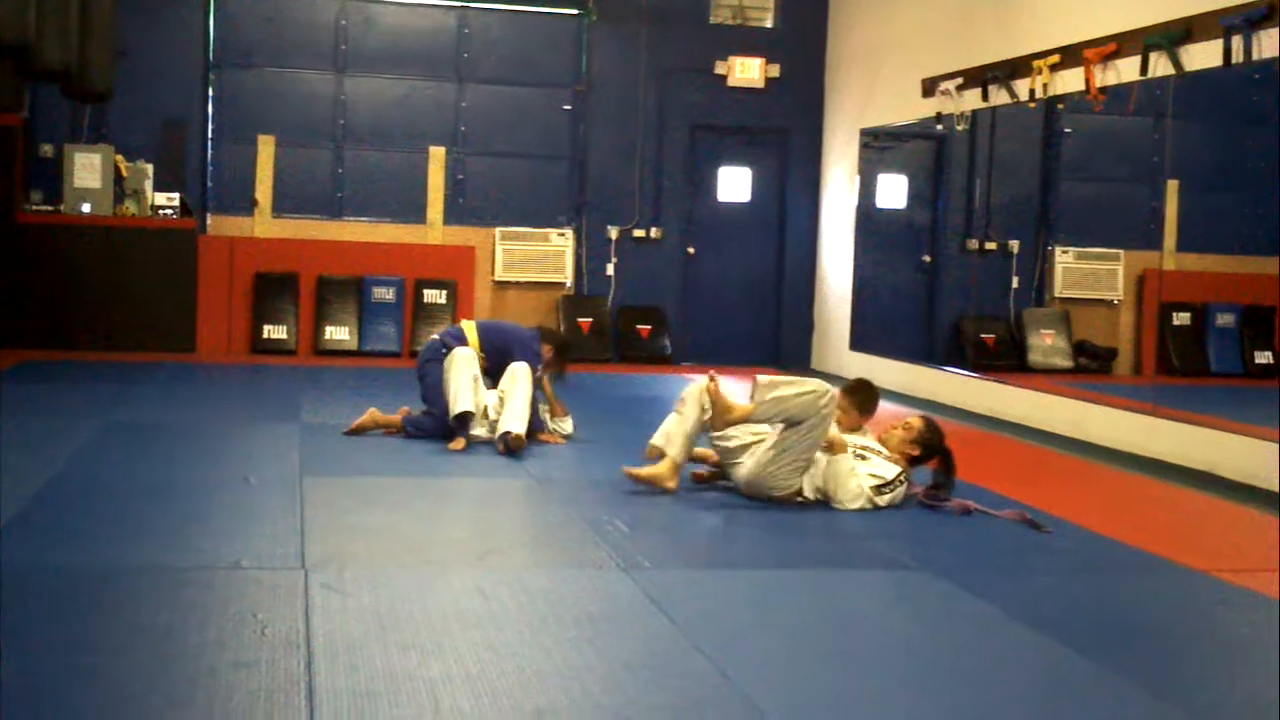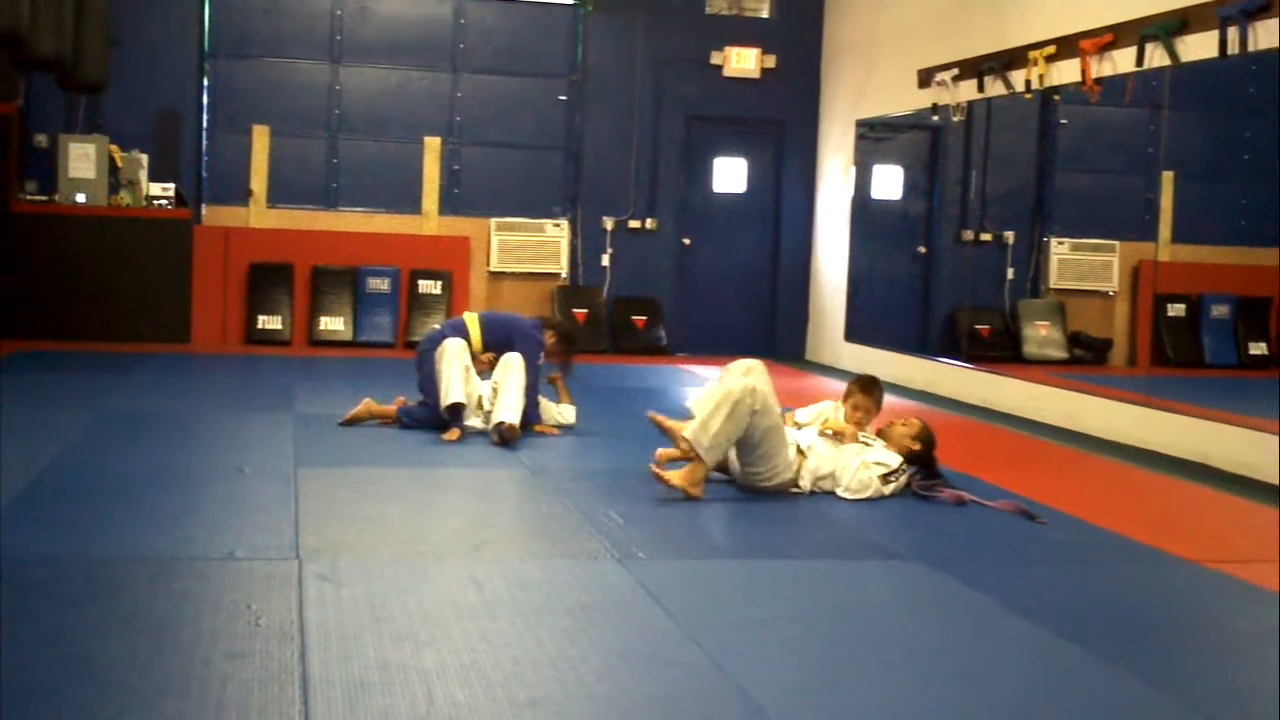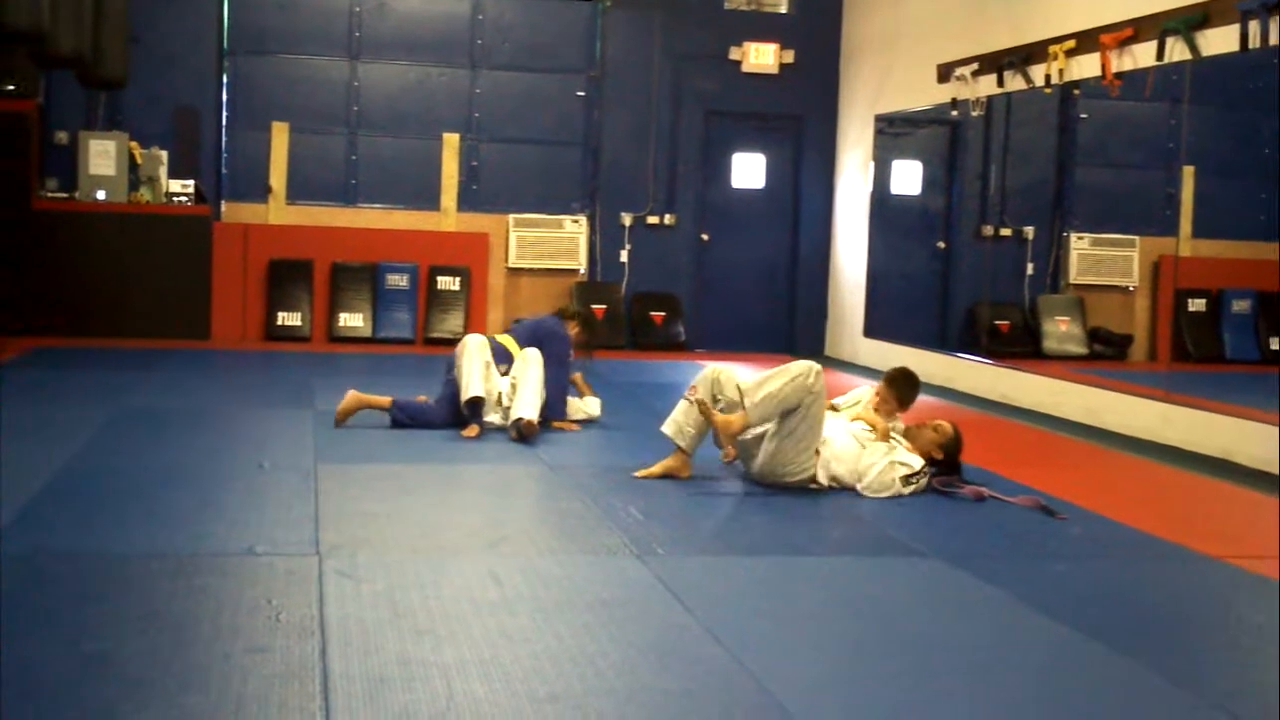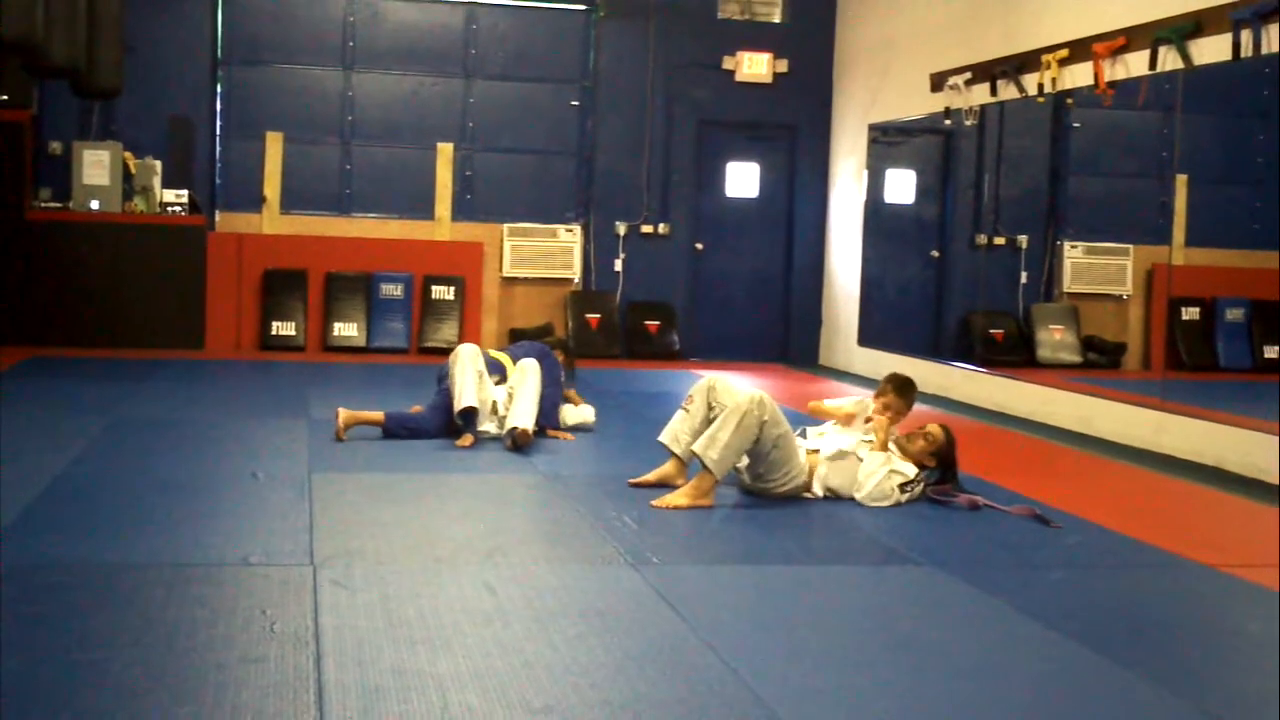
dt=0.5s
person 1, frame 1
left shoulder: (893, 478)
right shoulder: (872, 449)
left elbow: (847, 498)
left wrist: (838, 449)
left hip: (776, 480)
right hip: (758, 455)
left knee: (824, 393)
right knee: (700, 390)
left ankle: (733, 415)
right ankle: (668, 468)
person 1, frame 2
left shoulder: (892, 467)
right shoulder: (862, 440)
left elbow: (852, 486)
left wrist: (850, 443)
left hip: (774, 472)
right hip: (782, 447)
left knee: (748, 389)
right knee: (749, 370)
left ankle: (694, 474)
right ankle: (692, 437)
person 1, frame 3
left shoulder: (913, 469)
right shoulder: (885, 438)
left elbow: (872, 485)
left wrist: (879, 437)
left hip: (792, 468)
right hip: (770, 449)
left knee: (808, 371)
right knee: (715, 377)
left ankle: (733, 424)
right ankle: (679, 460)
person 1, frame 4
left shoulder: (907, 477)
right shoulder: (887, 449)
left elbow: (869, 493)
left wrist: (881, 441)
right wrist: (856, 422)
left hip: (791, 478)
right hip: (795, 454)
left knee: (755, 402)
right knee: (712, 386)
left ankle: (700, 489)
right ankle: (675, 468)
person 2, frame 1
left shoulder: (520, 339)
right shoulder: (530, 345)
right elbow: (524, 390)
right wrist: (537, 431)
left hip: (440, 355)
right hip: (441, 356)
right knee: (446, 425)
left ankle: (406, 418)
right ankle: (378, 420)
person 2, frame 2
left shoulder: (526, 330)
right shoulder: (532, 337)
right elbow: (527, 382)
right wrist: (533, 422)
left hip: (441, 345)
right hip: (441, 347)
right knee: (439, 416)
right ankle: (373, 410)
person 2, frame 3
left shoulder: (545, 326)
right shoulder: (559, 334)
right elbow: (556, 376)
right wrist: (556, 418)
right hip: (473, 362)
right knee: (438, 417)
right ankle: (364, 401)
person 2, frame 4
left shoulder: (528, 349)
right shoulder: (549, 358)
right elbow: (549, 390)
left wrist: (566, 394)
right wrist: (551, 425)
left hip: (466, 377)
right hip: (471, 380)
right knee: (435, 412)
right ankle: (354, 417)
